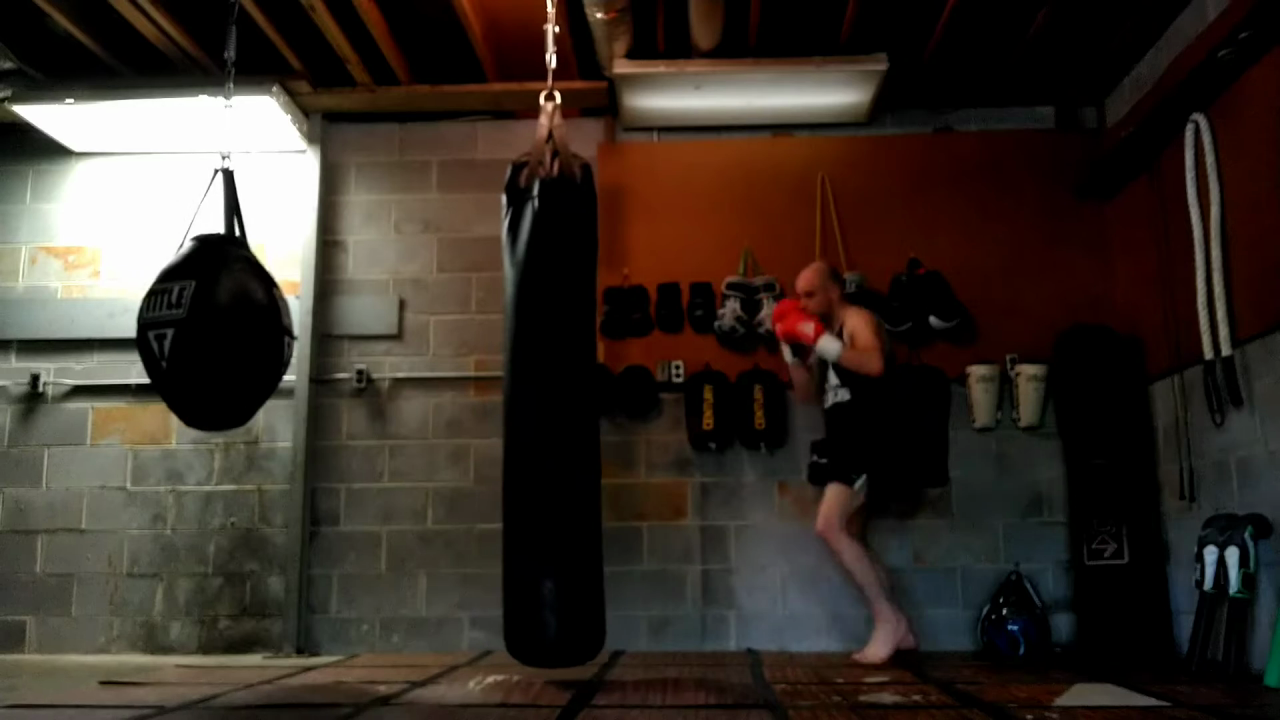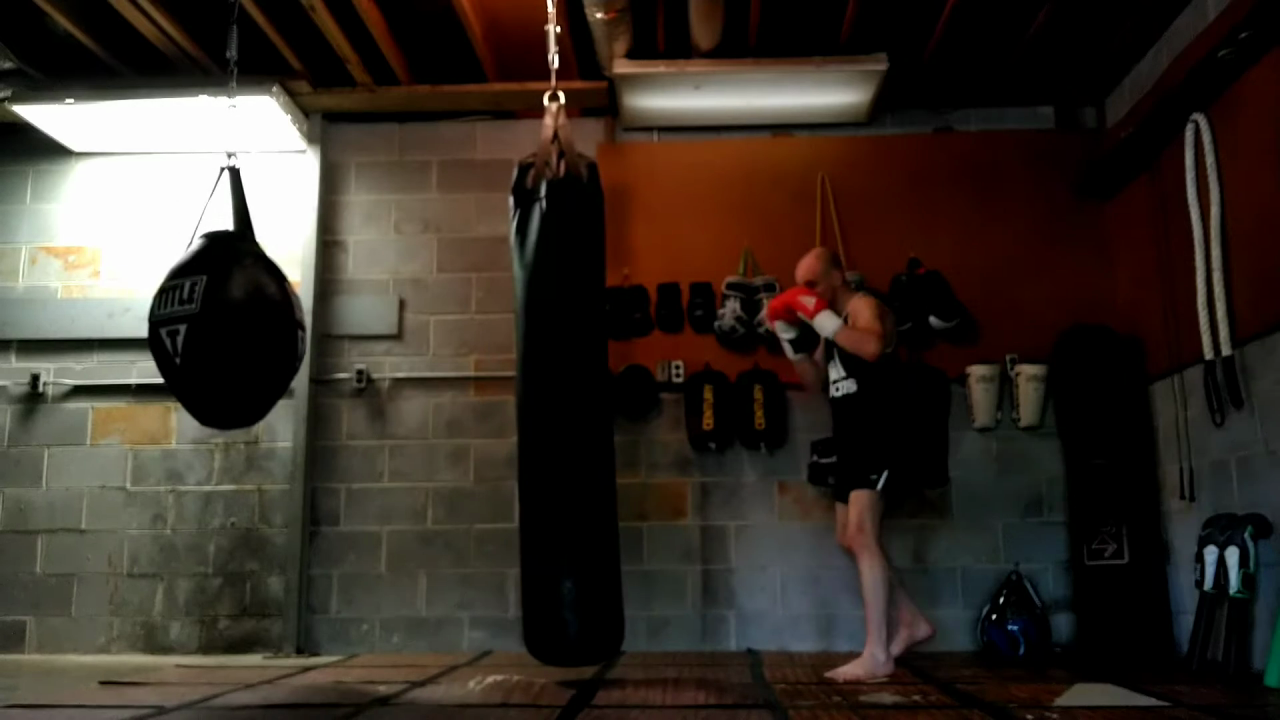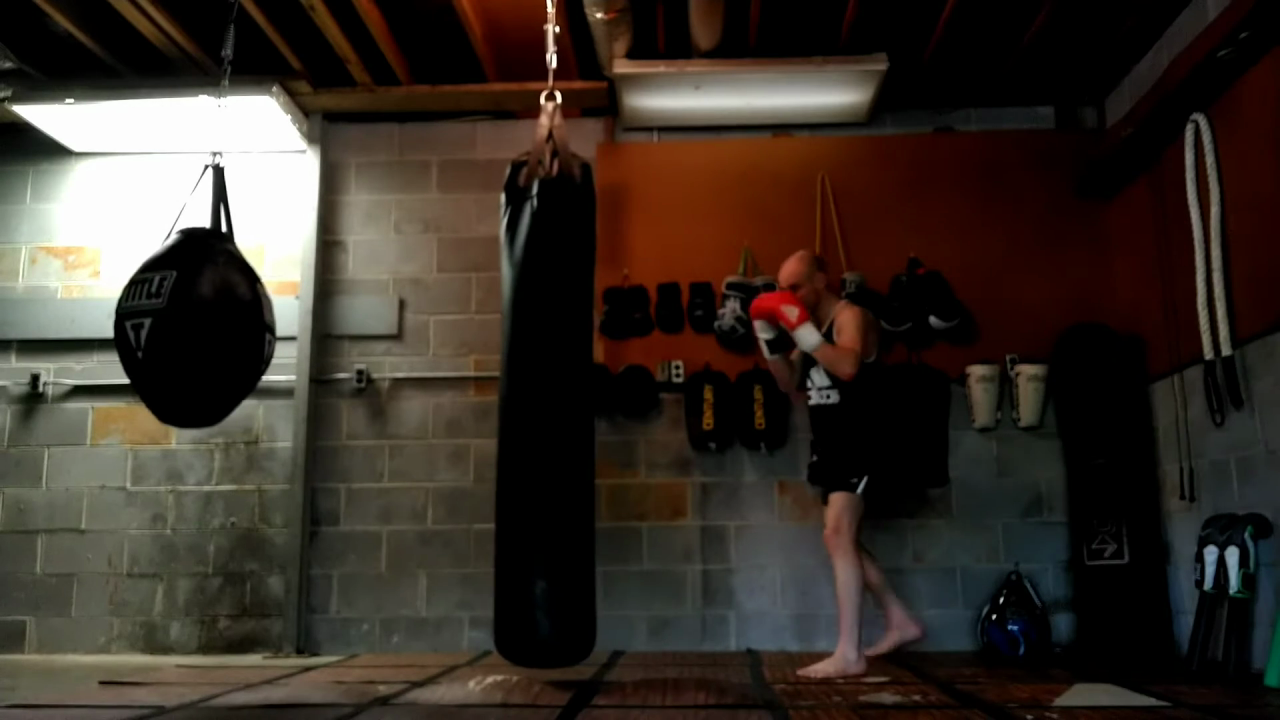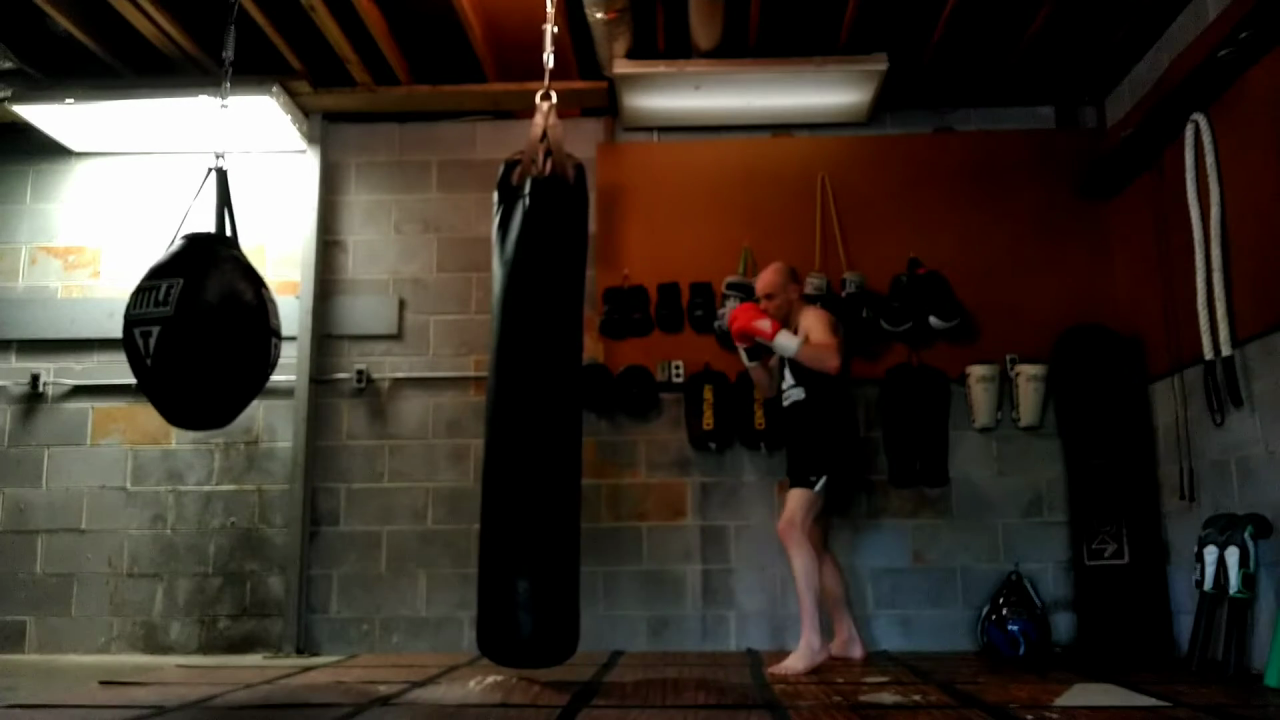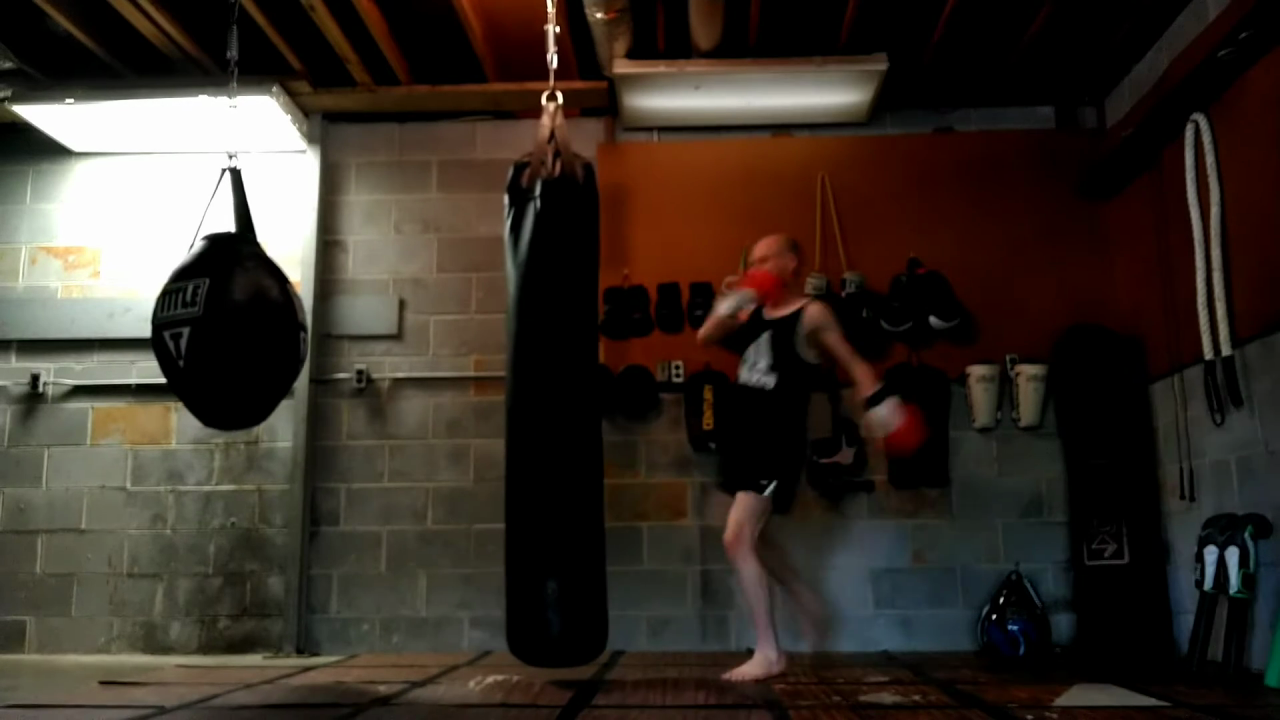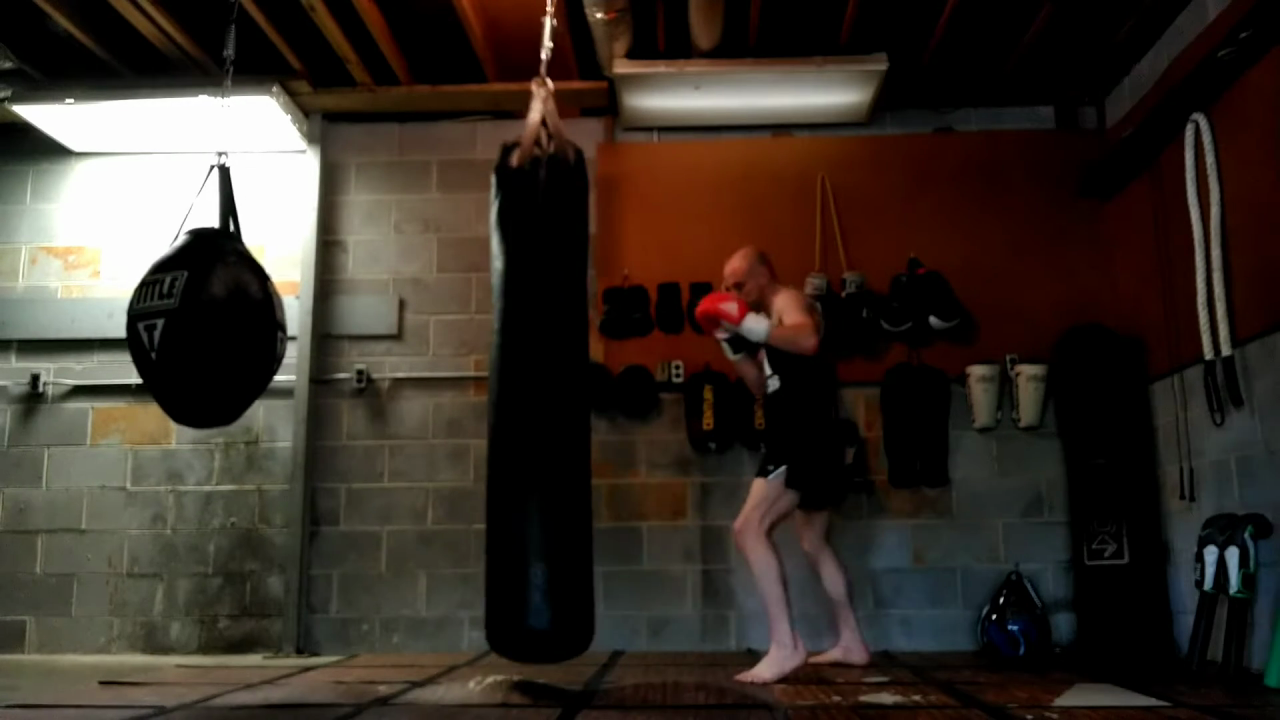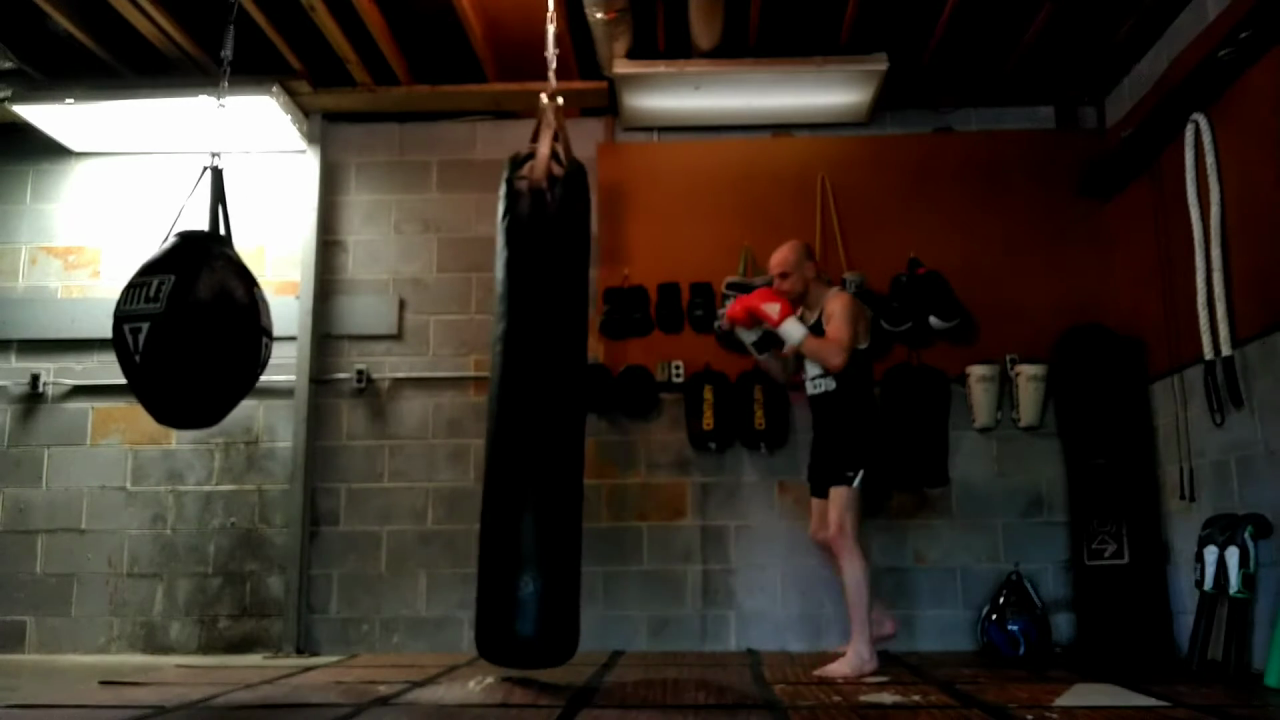
dt=0.7s
person 1, frame 1
left shoulder: (859, 319)
right shoulder: (829, 333)
left elbow: (875, 364)
right elbow: (806, 389)
left wrist: (818, 337)
right wrist: (790, 342)
left hip: (866, 442)
right hip: (847, 446)
left knee: (829, 526)
right knee: (848, 537)
left ankle: (885, 621)
right ankle: (897, 629)
person 1, frame 2
left shoulder: (865, 306)
right shoulder: (833, 321)
left elbow: (872, 348)
right elbow: (816, 380)
left wrist: (819, 316)
right wrist: (789, 332)
left hip: (875, 437)
right hip: (851, 441)
left knee: (861, 534)
right knee: (850, 539)
left ankle: (877, 655)
right ankle: (911, 621)
person 1, frame 3
left shoulder: (848, 316)
right shoulder: (815, 326)
left elbow: (848, 368)
right elbow: (790, 379)
left wrist: (798, 325)
right wrist: (767, 332)
left hip: (856, 444)
right hip: (831, 447)
left knee: (837, 536)
right knee: (846, 543)
left ankle: (849, 653)
right ankle: (899, 620)
person 1, frame 4
left shoulder: (814, 319)
right shoulder: (788, 332)
left elbow: (832, 362)
right elbow: (768, 386)
left wrist: (774, 336)
right wrist: (749, 345)
left hip: (823, 444)
right hip: (804, 448)
left knee: (792, 528)
right knee: (812, 543)
left ankle: (811, 642)
right ankle: (847, 638)
person 1, frame 5
left shoulder: (811, 314)
right shoulder: (754, 310)
left elbow: (852, 364)
right elbow: (707, 338)
right wrist: (734, 302)
left hip: (776, 443)
right hip: (744, 435)
left knee: (736, 540)
right knee: (755, 542)
left ankle: (767, 653)
right ankle: (807, 604)
person 1, frame 6
left shoulder: (788, 300)
right shoulder: (769, 315)
left elbow: (807, 341)
right elbow: (762, 384)
left wrist: (745, 320)
right wrist: (729, 337)
left hip: (805, 435)
right hip: (803, 437)
left knee: (748, 529)
right knee: (813, 545)
left ankle: (784, 646)
right ankle: (851, 643)
person 1, frame 7
left shoulder: (839, 303)
right shoulder: (802, 312)
left elbow: (837, 359)
right elbow: (784, 370)
left wrist: (782, 323)
right wrist: (751, 335)
left hip: (853, 432)
right hip: (828, 433)
left knee: (839, 533)
right knee: (824, 534)
left ankle: (860, 651)
right ankle: (875, 617)
